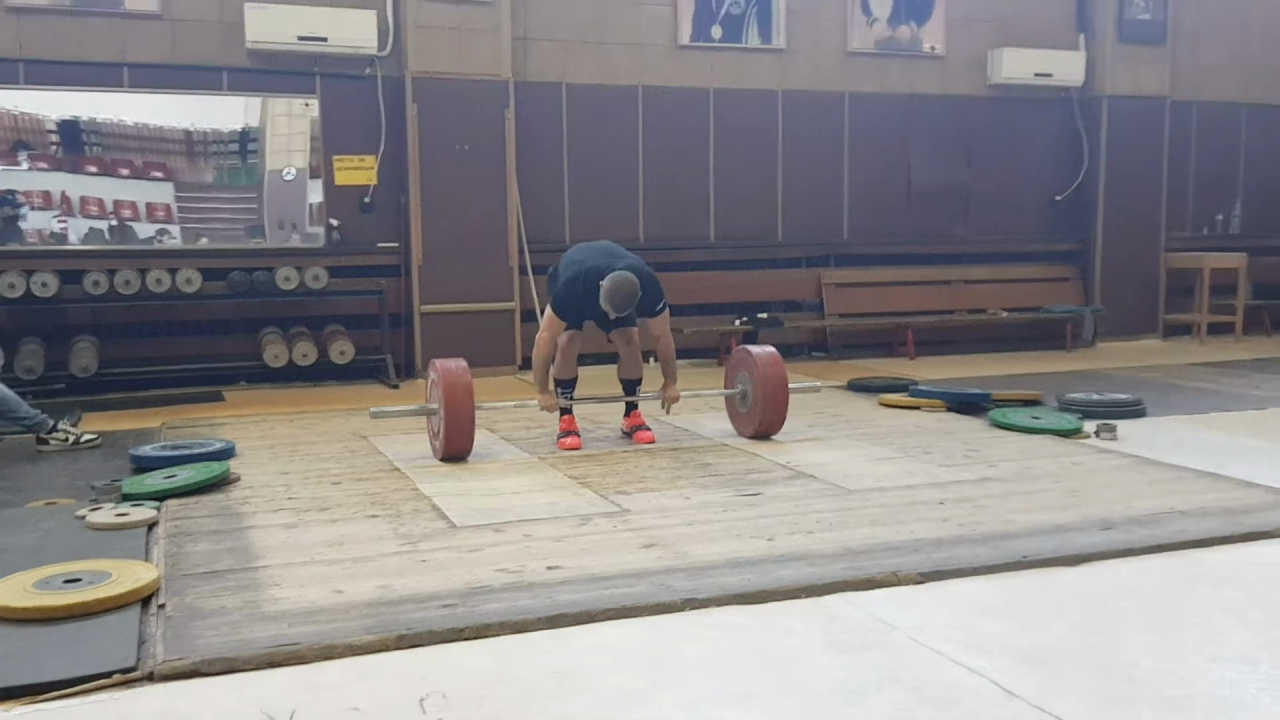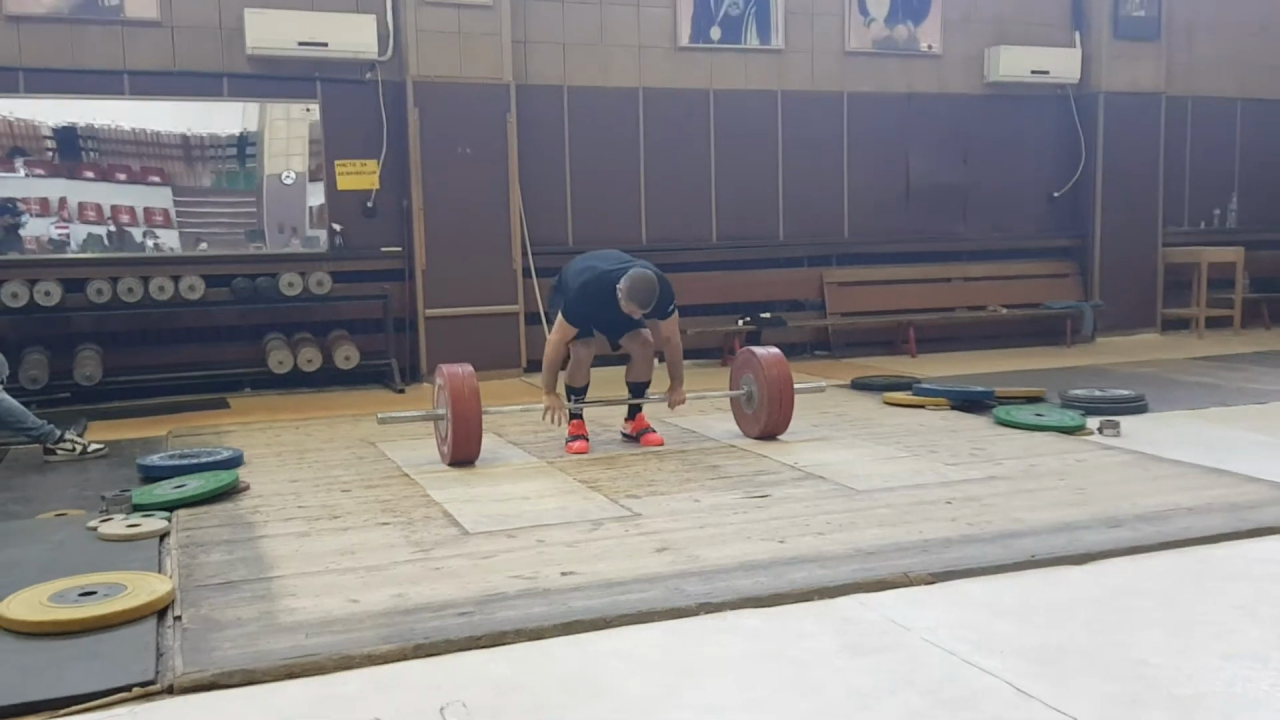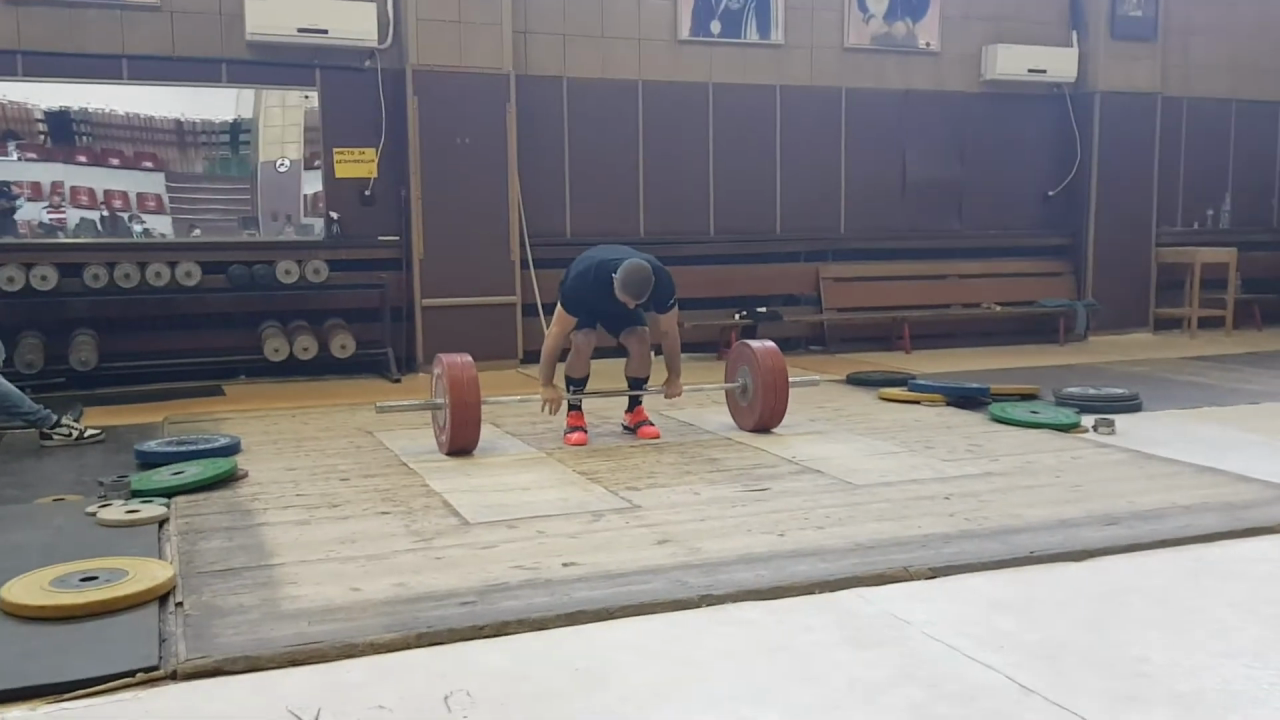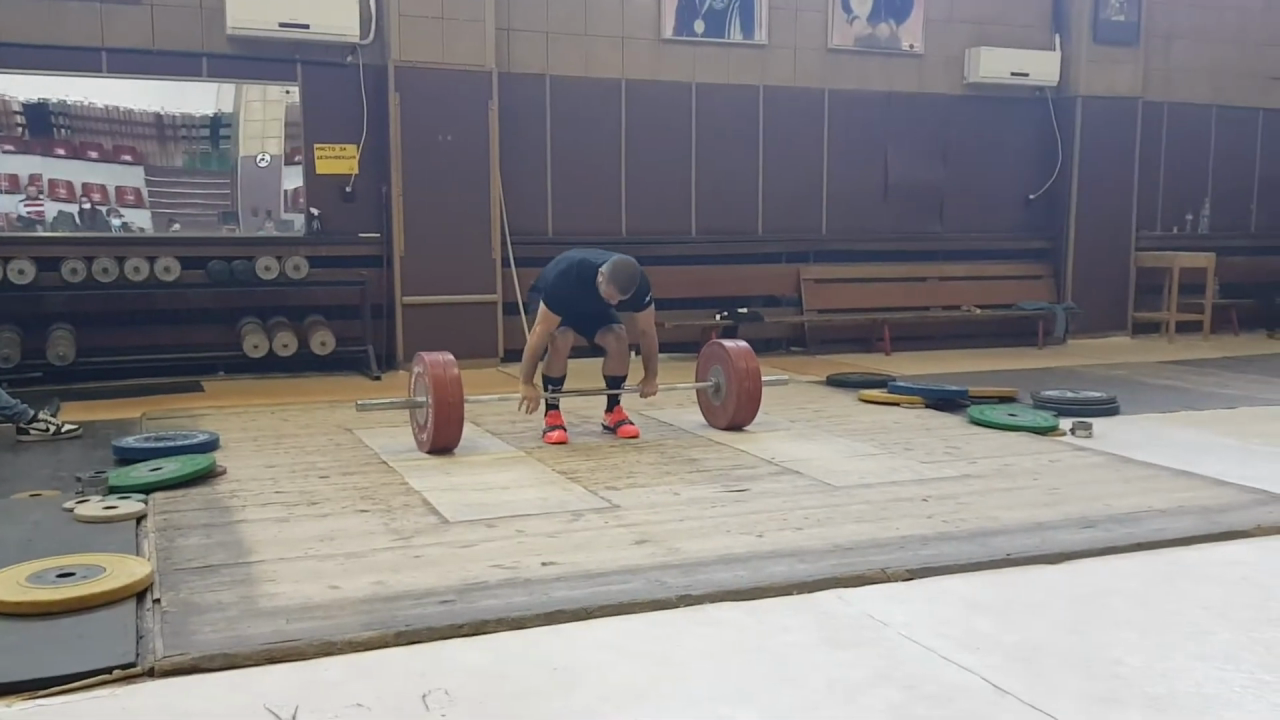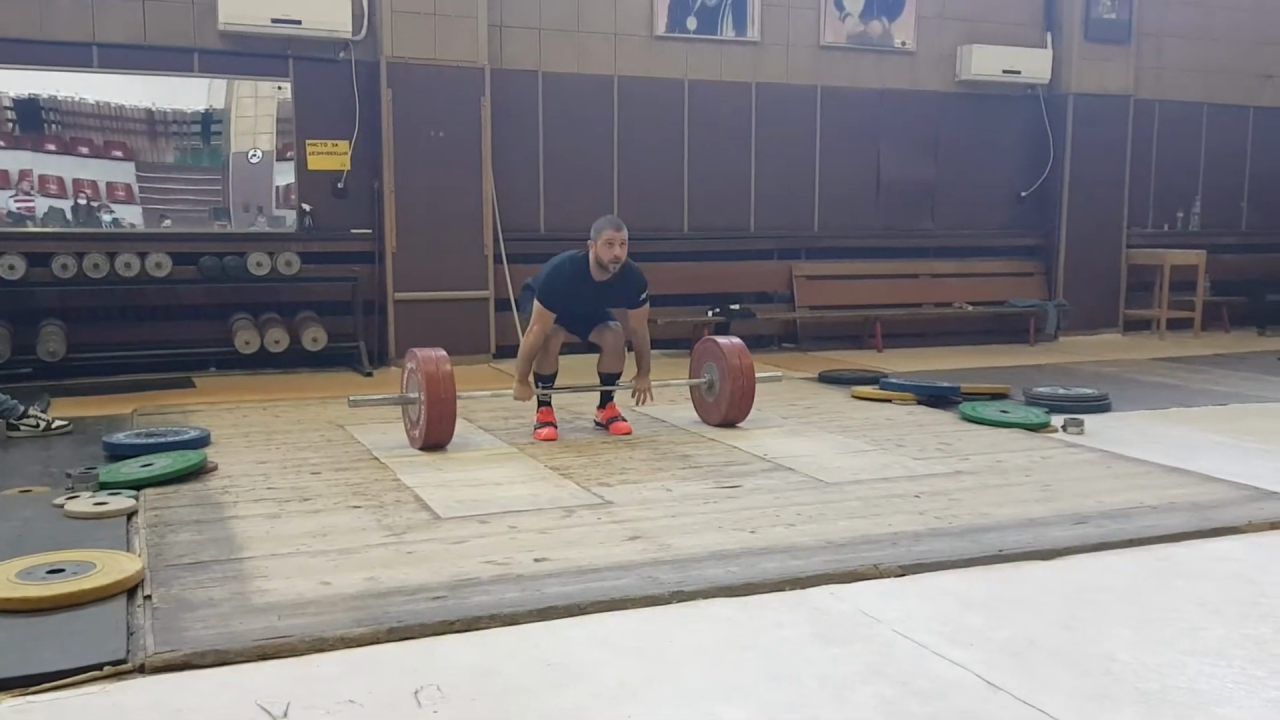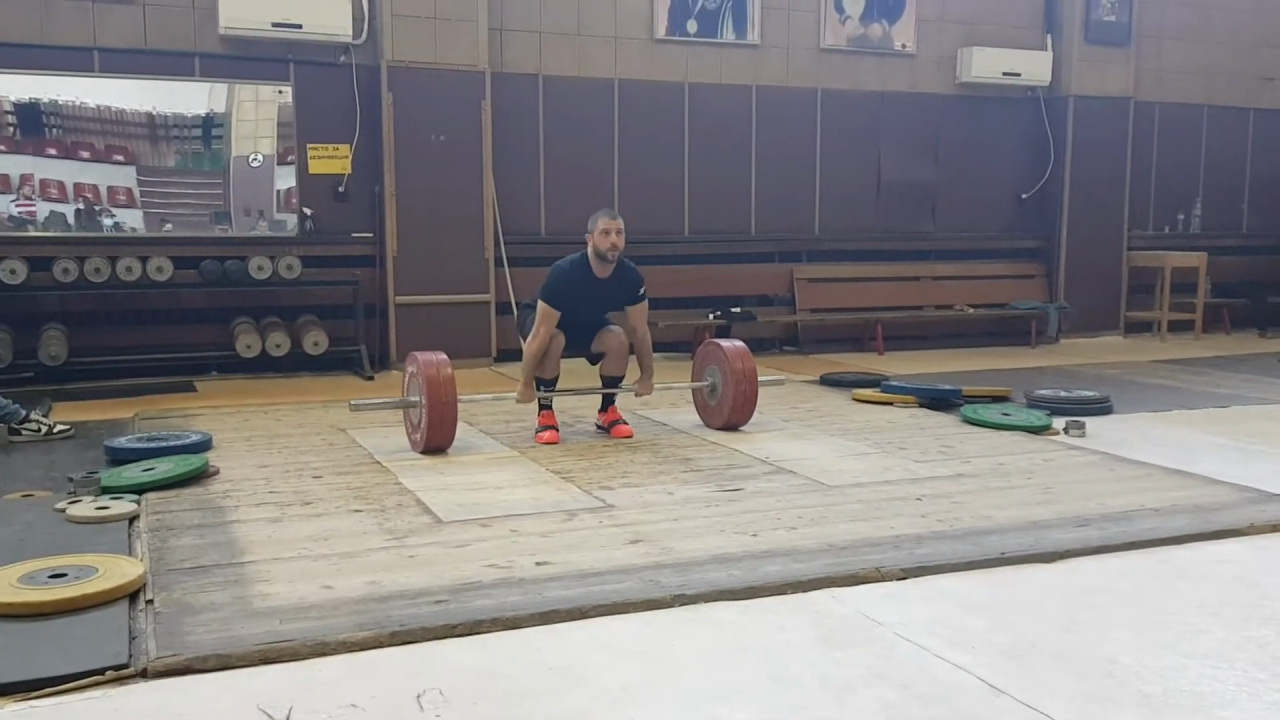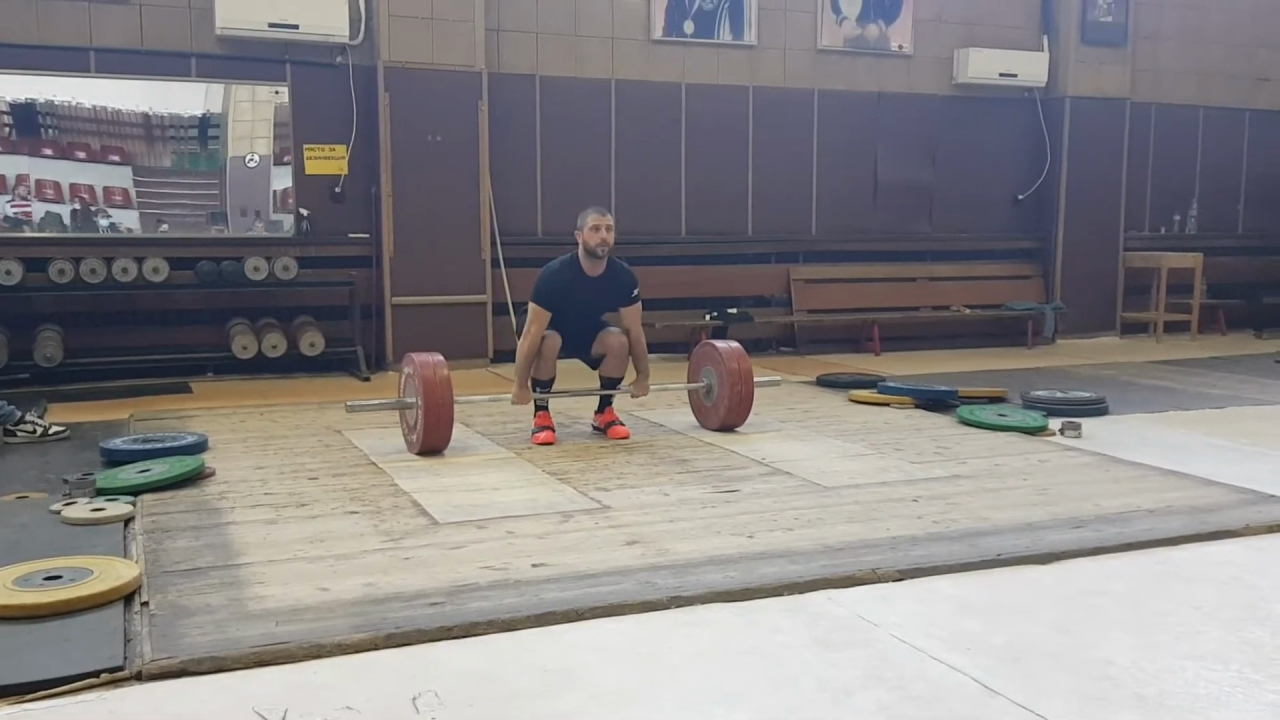
dt=0.7s
person 1, frame 1
left shoulder: (648, 286)
right shoulder: (571, 286)
left elbow: (661, 335)
right elbow: (545, 337)
left wrist: (670, 383)
right wrist: (542, 391)
left hip: (617, 292)
left knee: (630, 343)
right knee: (567, 344)
left ankle: (632, 416)
right ankle: (566, 421)
person 1, frame 2
left shoulder: (660, 289)
right shoulder: (584, 292)
left elbow: (670, 338)
right elbow: (556, 341)
left wrist: (677, 385)
right wrist: (549, 393)
left hip: (612, 304)
right hip: (569, 293)
left knee: (644, 345)
right knee: (583, 352)
left ankle: (634, 421)
right ankle: (576, 425)
person 1, frame 3
left shoulder: (661, 280)
right shoulder: (584, 279)
left elbow: (669, 332)
right elbow: (556, 332)
left wrist: (674, 378)
right wrist: (547, 385)
left hip: (617, 296)
right hip: (584, 297)
left knee: (641, 342)
right knee: (583, 342)
left ankle: (635, 413)
right ankle: (574, 417)
person 1, frame 4
left shoulder: (638, 284)
right shoulder: (567, 278)
left elbow: (647, 331)
right elbow: (540, 332)
left wrist: (650, 377)
right wrist: (526, 383)
left hip: (592, 307)
right hip: (547, 300)
left knee: (618, 339)
right knee: (561, 340)
left ankle: (614, 413)
right ankle: (552, 416)
person 1, frame 5
left shoulder: (633, 277)
right shoulder: (562, 272)
left elbow: (639, 329)
right elbow: (536, 331)
left wrist: (643, 374)
right wrist: (521, 381)
left hip: (589, 307)
right hip: (538, 301)
left knee: (615, 336)
right knee: (551, 337)
left ankle: (606, 409)
right ankle: (544, 412)
person 1, frame 6
left shoulder: (631, 276)
right shoulder: (564, 273)
left elbow: (639, 329)
right elbow: (541, 332)
left wrist: (646, 376)
right wrist: (526, 384)
left hip: (588, 324)
right hip: (549, 323)
left knee: (618, 340)
right knee: (553, 341)
left ankle: (607, 412)
right ankle: (545, 416)
person 1, frame 7
left shoulder: (623, 276)
right shoulder: (555, 274)
left elbow: (634, 329)
right elbow: (532, 332)
left wrist: (642, 377)
right wrist: (520, 385)
left hip: (587, 329)
right hip: (550, 329)
left knee: (618, 342)
right knee: (548, 343)
left ankle: (604, 413)
right ankle: (541, 416)
